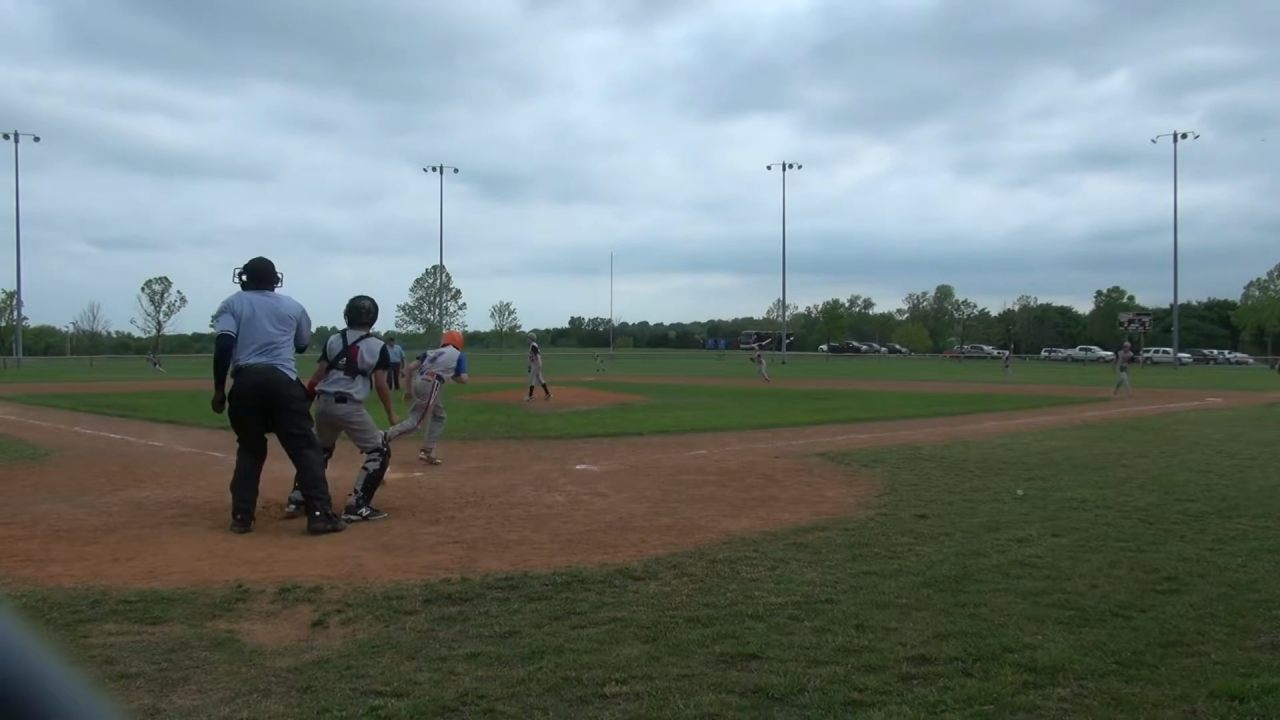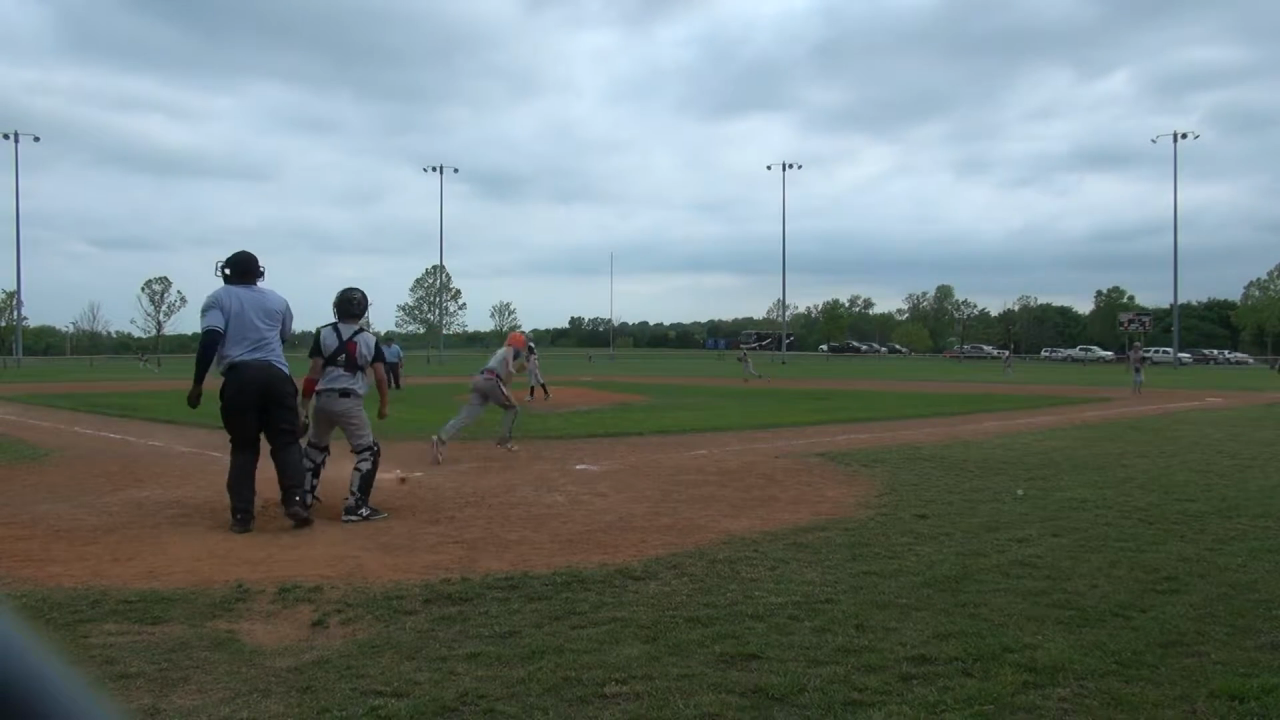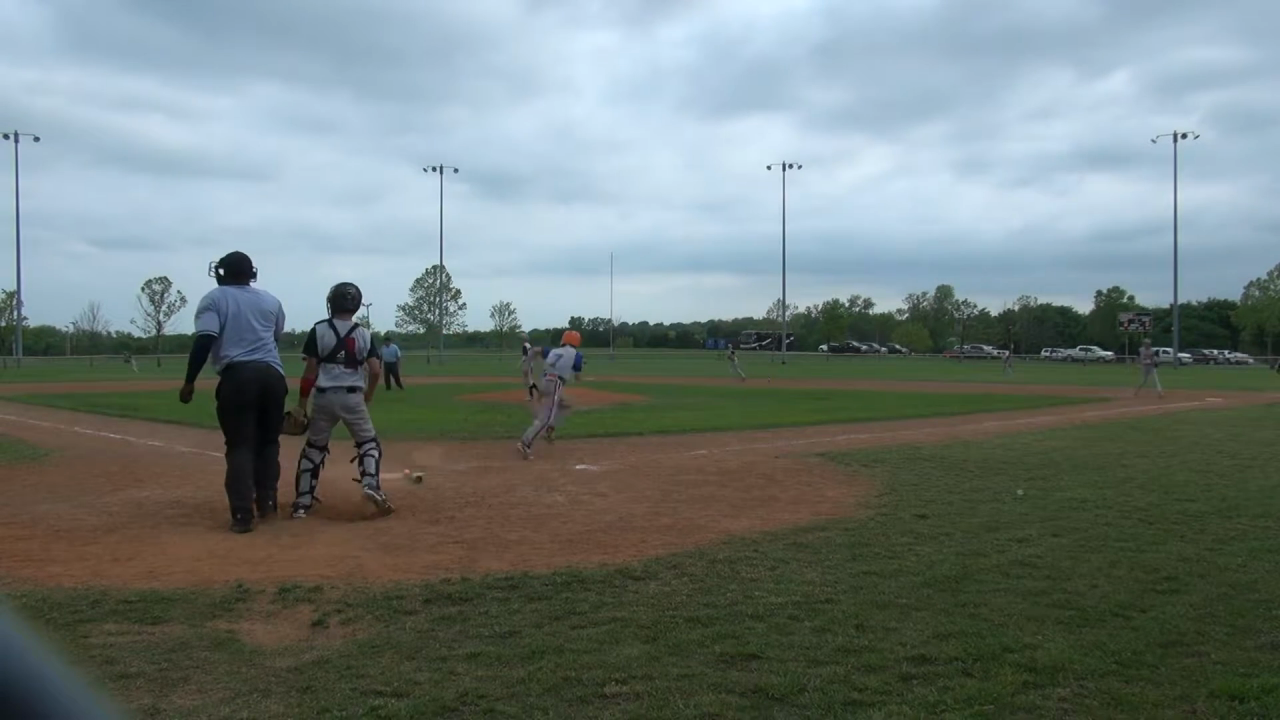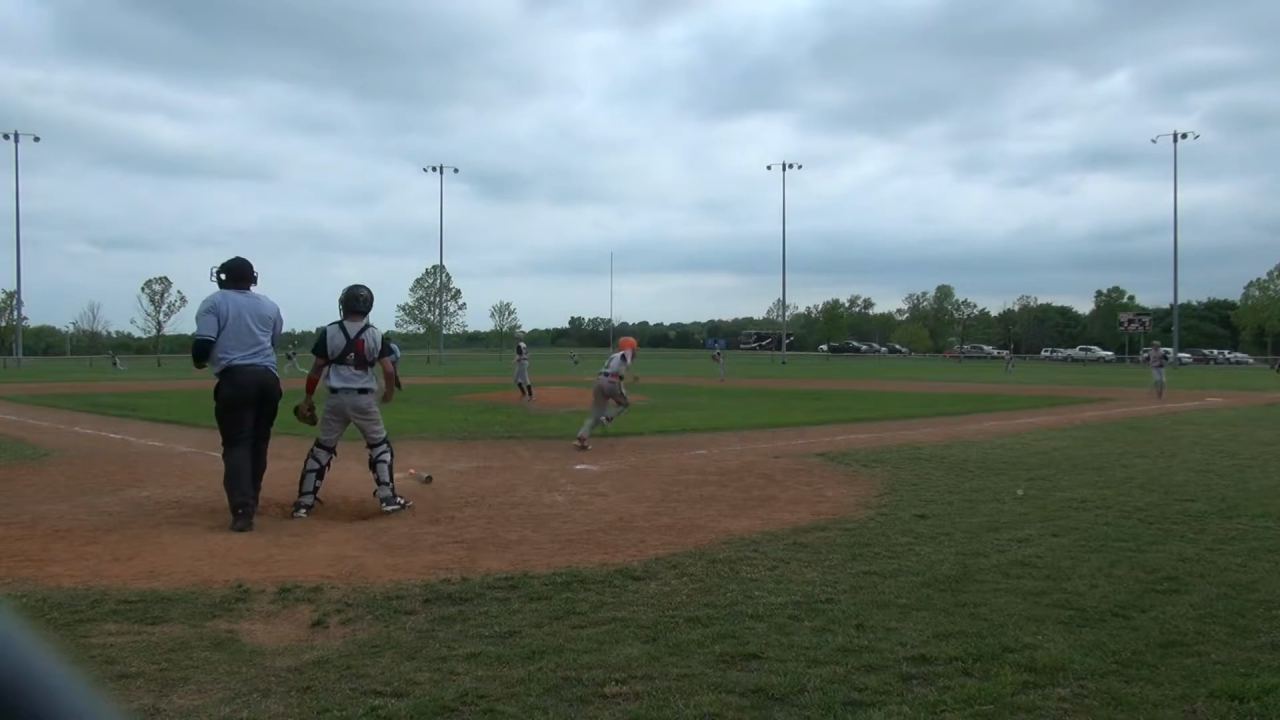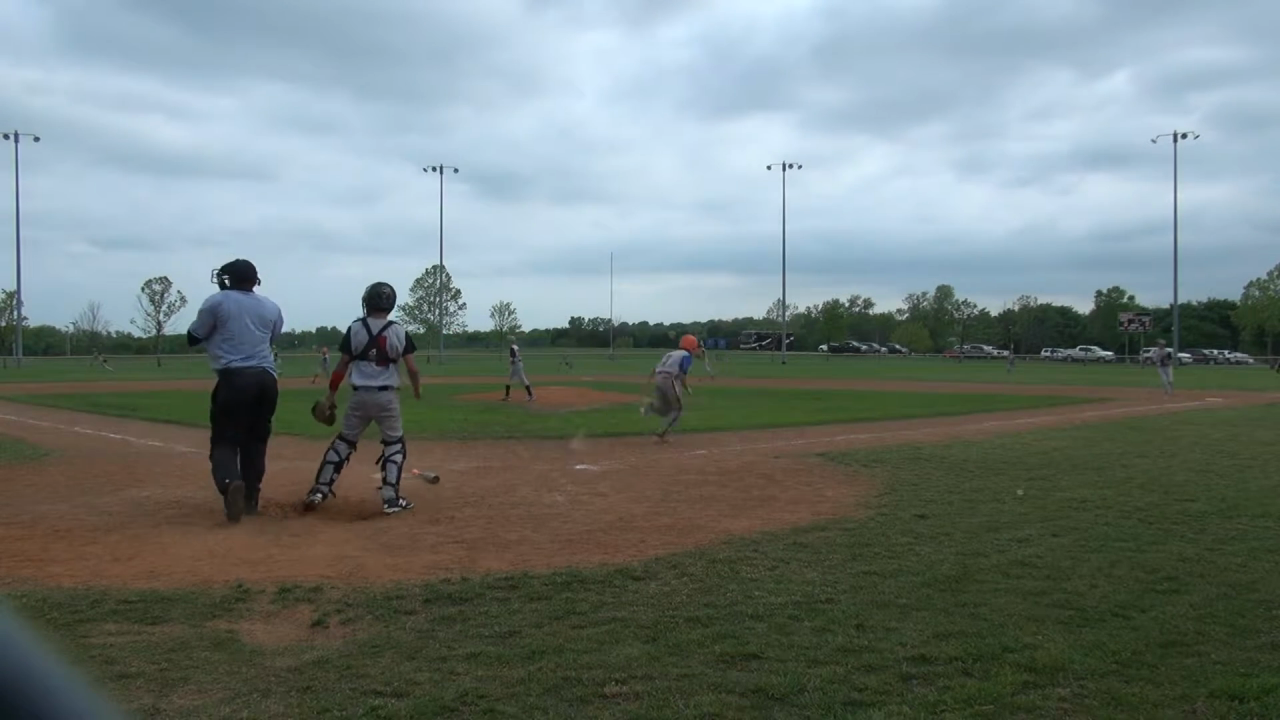
dt=0.2s
person 1, frame 1
left shoulder: (232, 304)
right shoulder: (293, 306)
left elbow: (223, 345)
right elbow: (302, 345)
left wrist: (219, 388)
left hip: (245, 381)
right hip: (283, 380)
left knee: (250, 450)
right knee: (304, 447)
left ankle: (241, 516)
right ankle: (319, 513)
person 1, frame 2
left shoulder: (218, 298)
right shoulder: (277, 300)
left elbow: (210, 340)
left wrist: (197, 383)
left hip: (239, 377)
right hip: (276, 375)
left knee: (244, 448)
right knee: (287, 441)
left ankle: (241, 515)
right ankle: (295, 501)
person 1, frame 3
left shoulder: (214, 299)
right shoulder: (270, 300)
left elbow: (204, 342)
left wrist: (189, 381)
left hip: (237, 377)
right hip: (271, 375)
left knee: (240, 446)
right knee: (268, 442)
left ankle: (242, 515)
right ankle: (266, 503)
person 1, frame 4
left shoulder: (214, 302)
right shoulder: (269, 306)
left elbow: (202, 344)
left wrist: (199, 361)
left hip: (235, 379)
right hip: (268, 377)
left knee: (237, 445)
right knee: (259, 442)
left ankle: (243, 509)
right ankle: (249, 502)
person 1, frame 5
left shoulder: (217, 302)
right shoulder: (271, 307)
left elbow: (193, 338)
left hip: (234, 380)
right hip: (266, 379)
left knee: (225, 442)
right knee: (256, 442)
left ankle: (232, 484)
right ankle: (249, 498)
person 2, frame 1
left shoulder: (333, 340)
right shoulder: (378, 346)
left elbow: (318, 375)
right elbow: (381, 384)
right wrist: (391, 413)
left hip: (324, 403)
right hip: (350, 406)
left knee: (320, 450)
right knee: (378, 451)
left ankle: (297, 499)
right ankle: (357, 506)
person 2, frame 2
left shoulder: (323, 333)
right shoulder: (370, 340)
left elbow: (314, 372)
right elbow: (380, 376)
left wrist: (303, 404)
right wrist: (384, 405)
left hip: (324, 400)
right hip: (350, 402)
left knee: (315, 449)
right knee: (367, 451)
left ankle: (303, 501)
right ankle: (356, 506)
person 2, frame 3
left shoulder: (319, 330)
right shoulder: (364, 334)
left elbow: (310, 370)
right elbow: (375, 370)
left wrist: (302, 403)
right wrist: (369, 394)
left hip: (324, 397)
right hip: (353, 397)
left knee: (314, 448)
right knee: (369, 443)
left ankle: (302, 502)
right ankle: (371, 486)
person 2, frame 4
left shoulder: (329, 332)
right shoulder: (375, 335)
left elbow: (317, 369)
right elbow: (389, 371)
left wrist: (308, 398)
right wrist: (389, 392)
left hip: (337, 399)
right hip: (365, 399)
left knee: (322, 449)
right knee: (380, 446)
left ankle: (304, 502)
right ankle: (388, 497)
person 2, frame 5
left shoulder: (354, 329)
right shoulder: (399, 332)
left elbow: (342, 365)
right elbow: (412, 367)
left wrist: (331, 395)
right wrist: (416, 388)
left hip: (359, 395)
right hip: (386, 396)
left knee: (343, 442)
right knee: (394, 444)
left ankle: (319, 490)
right ankle: (391, 498)
